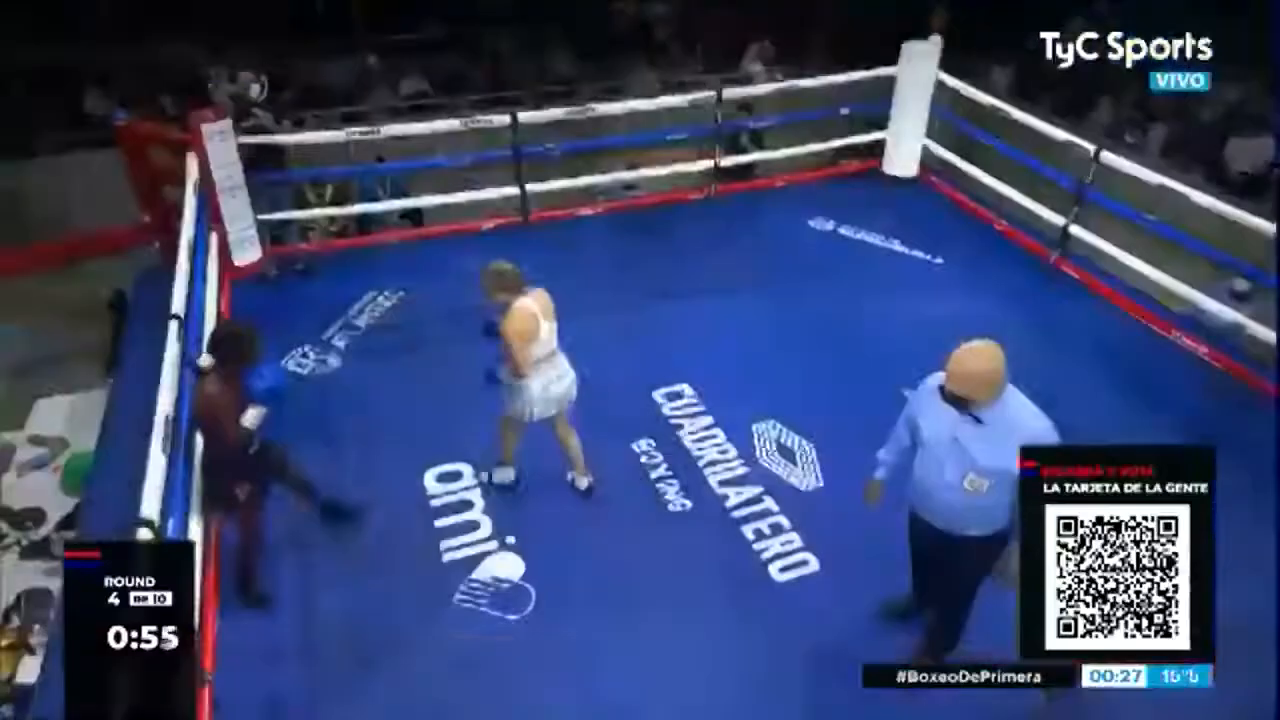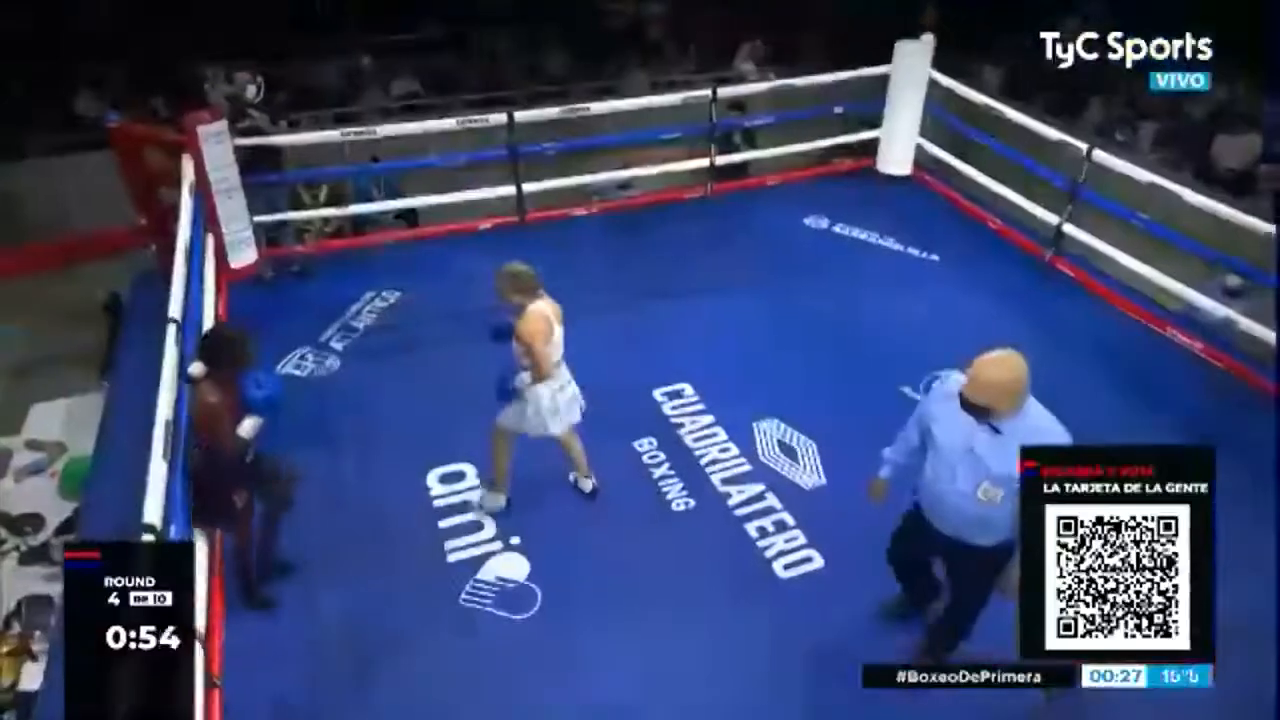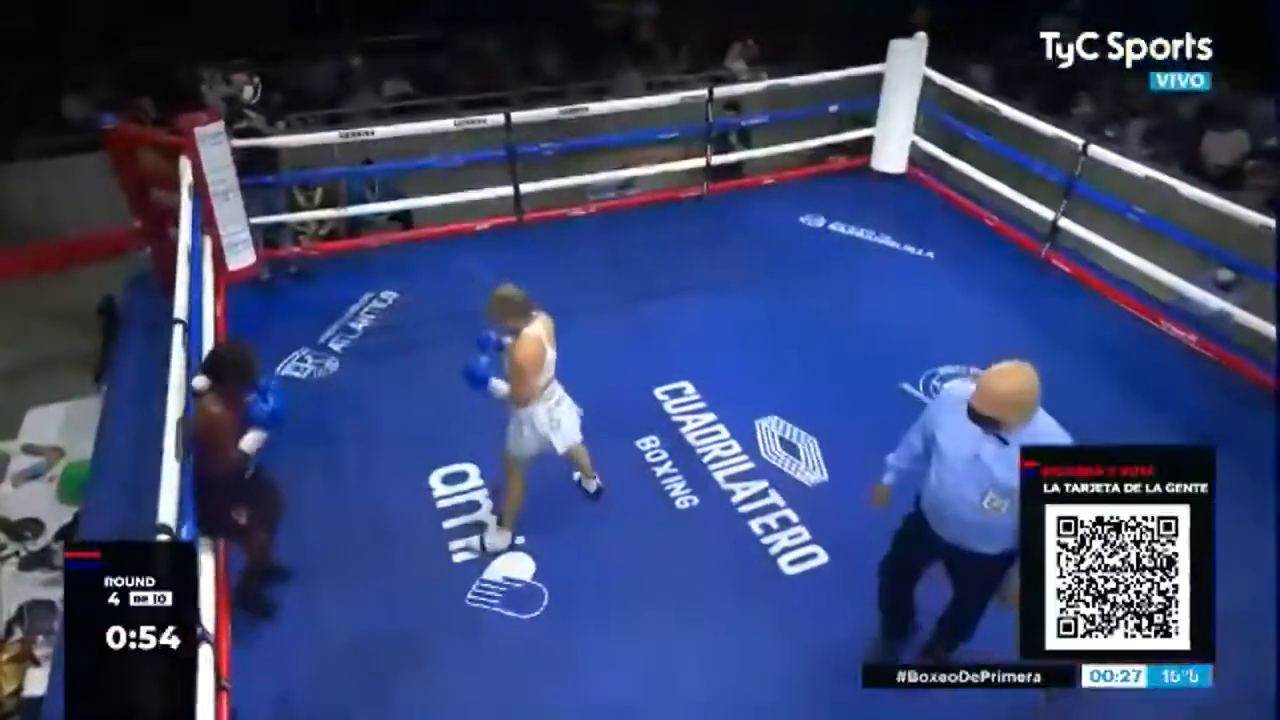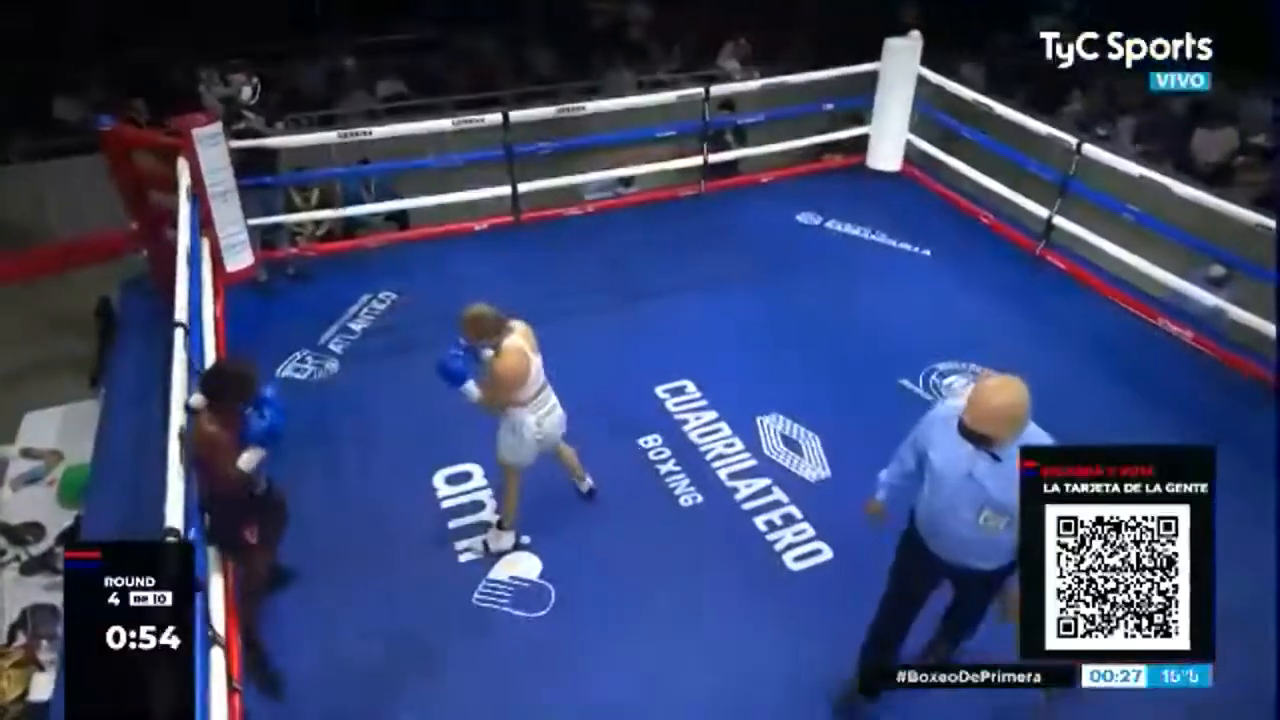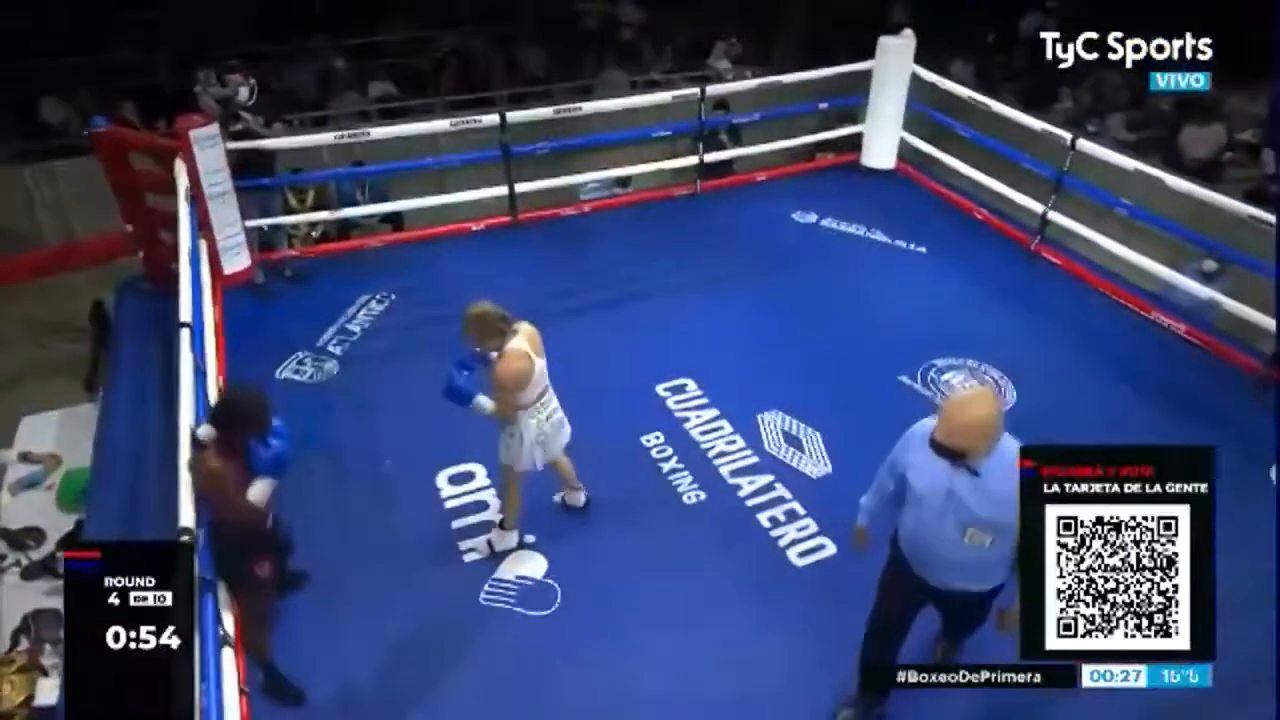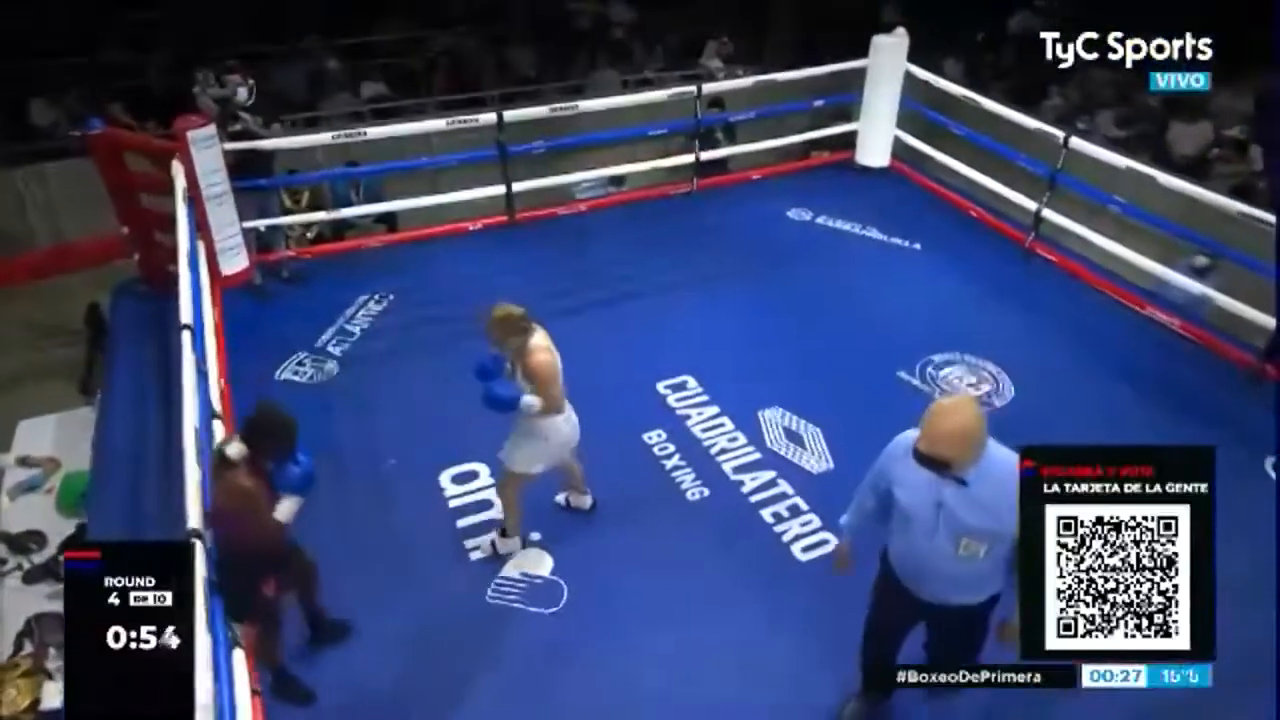
dt=0.2s
person 1, frame 1
left shoulder: (1033, 432)
right shoulder: (933, 388)
right elbow: (906, 432)
left wrist: (1021, 550)
right wrist: (882, 472)
left hip: (977, 538)
right hip: (923, 515)
left knee: (955, 597)
right knee: (923, 564)
left ankle: (934, 650)
right ankle: (924, 600)
person 1, frame 2
left shoulder: (1049, 442)
right shoulder: (947, 390)
right elbow: (915, 432)
right wrist: (887, 470)
left hip: (983, 546)
right hip: (928, 515)
left knee: (964, 603)
right knee: (902, 557)
left ankle: (937, 648)
right ankle: (922, 593)
person 1, frame 3
right shoulder: (954, 397)
right elbow: (920, 437)
left wrist: (1019, 575)
right wrist: (890, 477)
left hip: (986, 551)
right hip: (929, 520)
left knee: (967, 604)
right knee: (893, 575)
left ankle: (939, 647)
right ankle: (895, 633)
person 1, frame 4
right shoulder: (946, 415)
right elbow: (911, 455)
left wrist: (1020, 587)
right wrist: (884, 493)
left hip: (985, 566)
right hip: (924, 539)
left knee: (967, 613)
right knee: (893, 612)
left ankle: (946, 643)
right ankle: (865, 687)
person 1, frame 5
right shoulder: (919, 436)
right elbow: (890, 479)
right wrist: (866, 518)
left hip: (974, 588)
right hip: (908, 562)
left knee: (960, 623)
right knee: (882, 632)
left ankle: (951, 639)
person 1, frame 6
left shoulder: (1016, 484)
right shoulder: (902, 448)
right elbow: (872, 495)
right wrist: (848, 534)
left hip: (966, 604)
right hip: (899, 577)
left knee: (949, 667)
right knee: (879, 642)
right ankle: (873, 694)
person 2, frame 1
left shoulder: (229, 375)
right shoulder: (212, 394)
right elbow: (230, 443)
right wrist: (256, 408)
left hip: (250, 450)
right hip: (230, 465)
left knee: (297, 477)
right knee: (251, 528)
left ankle: (325, 508)
right ankle: (247, 584)
person 2, frame 2
left shoulder: (222, 382)
right shoulder: (210, 401)
right elbow: (226, 452)
right wrist: (254, 419)
left hip: (243, 458)
right hip: (223, 473)
left knee: (281, 492)
right knee: (244, 533)
left ankle: (266, 558)
right ankle: (251, 587)
person 2, frame 3
left shoulder: (220, 392)
right shoulder: (213, 414)
right elbow: (225, 467)
left wrist: (259, 404)
right wrist: (259, 432)
left hip: (244, 474)
right hip: (223, 488)
left knee: (273, 504)
right knee: (258, 552)
left ankle: (264, 567)
right ankle: (247, 592)
person 2, frame 4
left shoulder: (224, 411)
right shoulder: (208, 432)
right elbow: (227, 483)
left wrist: (262, 412)
right wrist: (257, 448)
left hip: (254, 490)
right hip: (234, 507)
left knee: (277, 518)
right knee: (252, 581)
left ankle: (268, 569)
right ankle: (255, 656)
person 2, frame 5
left shoulder: (217, 435)
right shoulder: (215, 468)
right elbow: (239, 520)
left wrist: (261, 450)
left hip: (259, 528)
right hip: (242, 544)
left knee: (281, 549)
right knee: (256, 609)
left ankle: (277, 579)
right ankle: (271, 675)
person 2, frame 6
left shoulder: (231, 451)
right shoulder: (244, 487)
right elbow: (267, 539)
left hip: (252, 543)
right hip: (245, 560)
left knee: (305, 570)
right knee: (269, 621)
left ankle: (318, 625)
right ankle: (280, 677)
person 3, frame 1
left shoulder: (513, 322)
right shoulder: (540, 295)
left elbow: (520, 367)
left wrist: (500, 374)
right wrist: (502, 328)
left hip: (536, 384)
right hip: (558, 371)
left knee: (509, 423)
right knee: (562, 425)
left ankle: (505, 472)
right ankle: (583, 478)
person 3, frame 2
left shoulder: (527, 326)
right shoulder: (550, 304)
left elbow: (542, 371)
left wrist: (516, 384)
right wrist: (514, 335)
left hip: (540, 394)
right hip: (562, 383)
left knee: (501, 434)
right knee: (567, 432)
left ankle: (497, 494)
right ankle: (586, 480)
person 3, frame 3
left shoulder: (521, 351)
right shoulder: (541, 319)
left elbow: (521, 397)
left wrist: (489, 382)
right wrist: (502, 343)
left hip: (533, 414)
right hip: (554, 399)
left knee: (514, 470)
right knee: (571, 443)
left ankle: (502, 533)
right ankle: (590, 480)
person 3, frame 4
left shoulder: (503, 366)
right shoulder: (519, 327)
left elbow: (494, 405)
left wrist: (464, 383)
right wrist: (480, 355)
left hip: (524, 421)
right hip: (547, 405)
left knee: (510, 477)
right knee: (558, 445)
left ankle: (505, 534)
right ankle: (583, 482)
person 3, frame 5
left shoulder: (506, 369)
right shoulder: (525, 329)
left elbow: (506, 414)
left wrist: (473, 399)
right wrist: (488, 358)
left hip: (527, 425)
right hip: (549, 408)
left knee: (511, 480)
right knee: (556, 456)
left ankle: (507, 534)
right ankle: (576, 494)
person 3, frame 6
left shoulder: (537, 361)
right shoulder: (533, 332)
left elbow: (554, 405)
right elbow: (518, 370)
left wrist: (518, 401)
right wrist: (501, 367)
left hip: (544, 429)
right hip: (561, 420)
left knee: (508, 485)
right knee: (565, 458)
left ankle: (509, 538)
right ankle: (581, 497)
person 4, frame 1
left shoulder: (272, 106)
right shoulder: (237, 110)
left elbow: (288, 132)
left wrist: (269, 124)
left hip: (278, 170)
right hip: (254, 174)
left knee: (287, 217)
right knee: (261, 222)
left ankle: (296, 259)
right ankle: (268, 265)
person 4, frame 2
left shoulder: (268, 106)
right shoulder: (233, 112)
left wrist: (266, 126)
left hip: (274, 171)
right hip: (250, 175)
right knee: (257, 224)
left ankle: (293, 263)
right ankle: (264, 269)
person 4, frame 3
left shoulder: (266, 107)
right shoulder: (230, 112)
left wrist: (262, 127)
left hip: (271, 173)
right hip: (246, 178)
right knee: (253, 225)
left ankle: (290, 262)
right ankle: (261, 270)
person 4, frame 4
left shoulder: (264, 107)
right shoulder: (228, 112)
left wrist: (260, 128)
left hip: (269, 175)
right hip: (245, 179)
left knee: (278, 222)
right knee: (252, 227)
left ankle: (288, 266)
right ankle: (259, 273)
person 4, frame 5
left shoulder: (263, 107)
right shoulder: (225, 113)
left elbow: (279, 134)
left wrist: (257, 128)
left hip: (268, 176)
right hip: (242, 181)
left knee: (277, 223)
right knee: (249, 228)
left ankle: (285, 266)
right ankle: (256, 274)
person 4, frame 6
left shoulder: (261, 107)
right shoulder: (223, 113)
left elbow: (277, 135)
left wrist: (255, 129)
left hip: (266, 177)
right hip: (240, 182)
left knee: (275, 224)
right knee: (247, 230)
left ankle: (282, 267)
right ankle: (254, 275)
